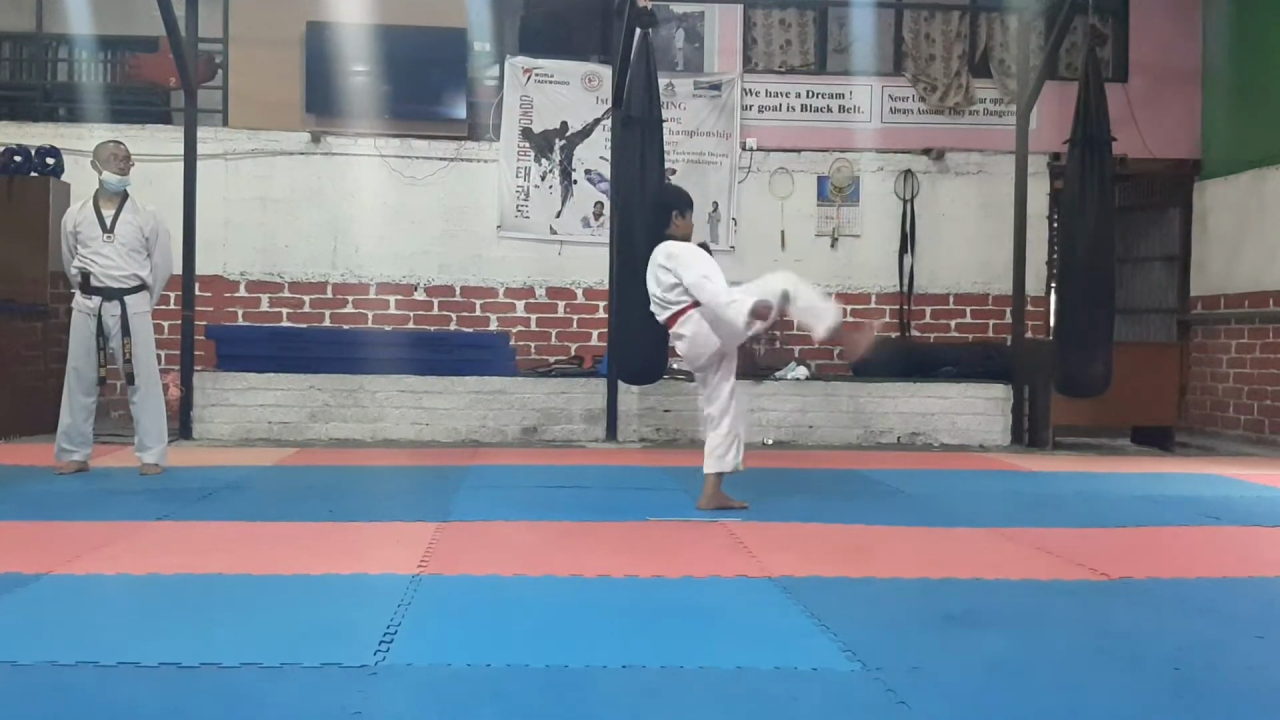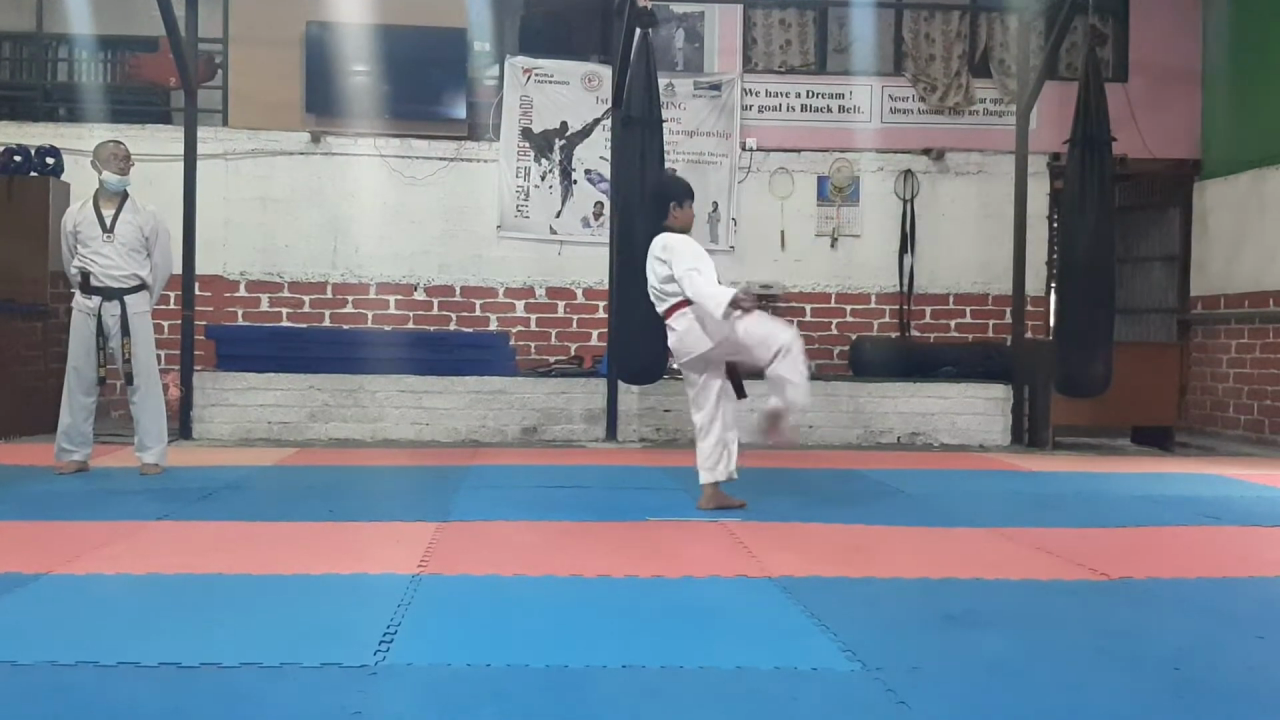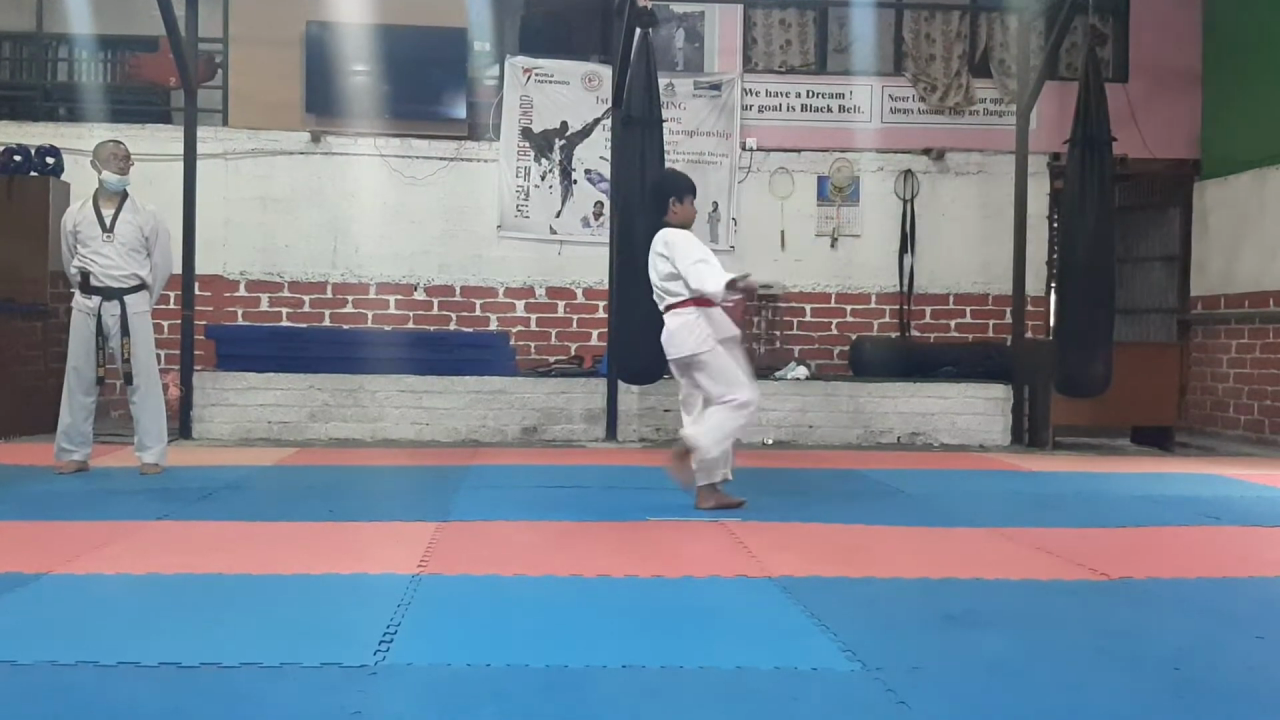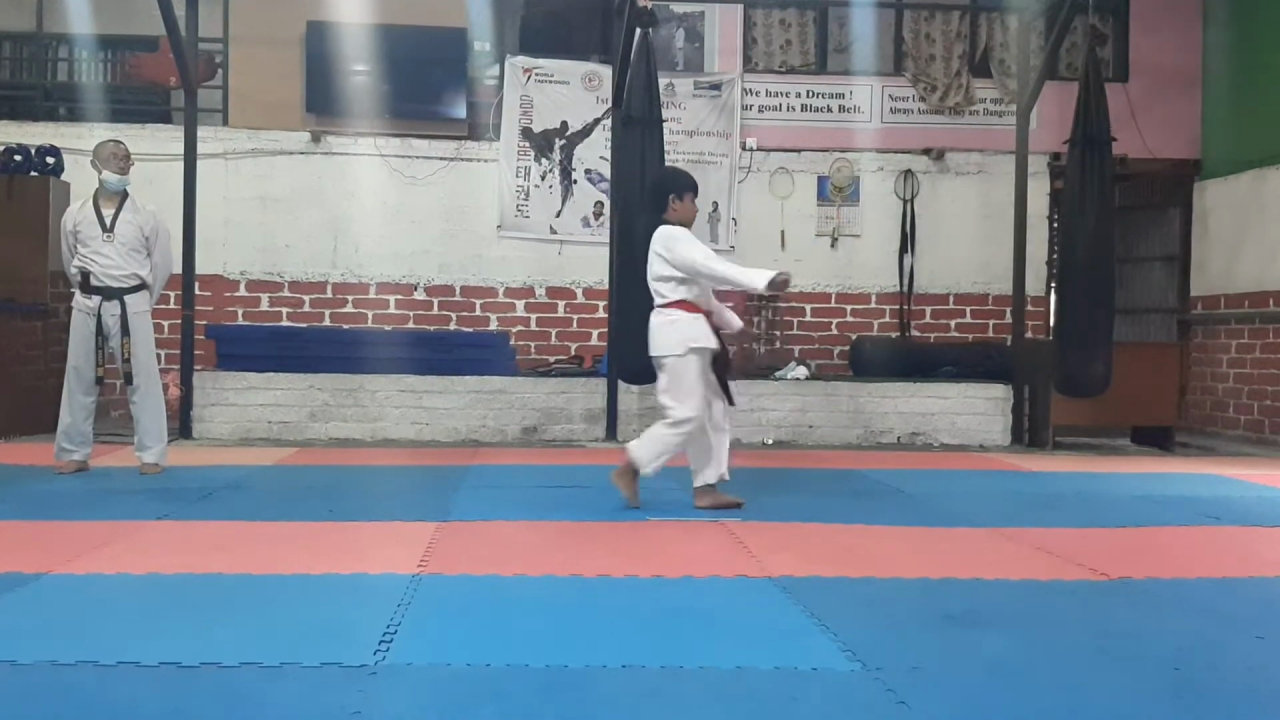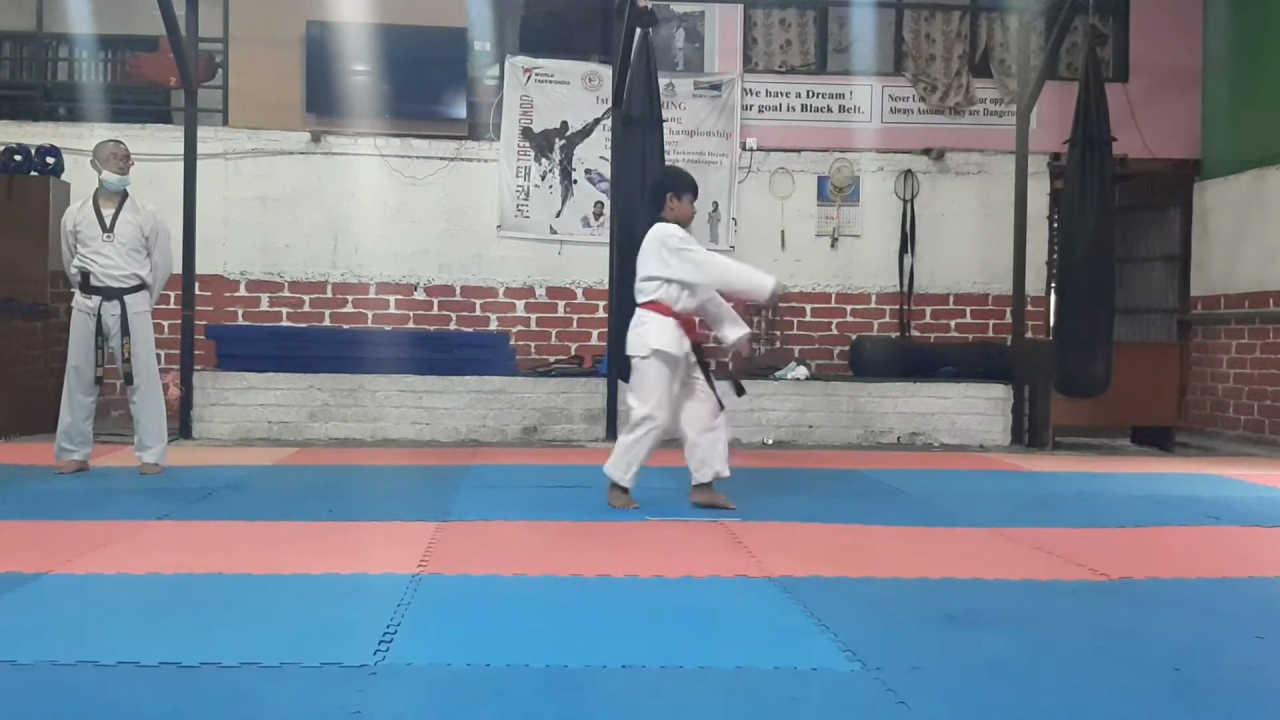
dt=0.1s
person 1, frame 1
left shoulder: (657, 260)
right shoulder: (678, 252)
right elbow: (708, 289)
right wrist: (750, 307)
left hip: (693, 345)
right hip: (714, 327)
left knee: (720, 414)
right knee: (780, 287)
left ankle: (712, 492)
right ankle: (837, 331)
person 1, frame 2
left shoulder: (658, 248)
right shoulder: (675, 243)
right elbow: (698, 284)
right wrist: (729, 301)
left hip: (685, 338)
right hip: (706, 324)
left knee: (711, 414)
right knee: (785, 341)
left ankle: (712, 491)
right ankle: (778, 408)
person 1, frame 3
left shoulder: (666, 241)
right shoulder: (676, 239)
right elbow: (699, 273)
right wrist: (728, 284)
left hip: (680, 333)
right hip: (697, 327)
left knee: (702, 412)
right knee: (740, 399)
left ankle: (708, 488)
right ankle: (687, 450)
person 1, frame 4
left shoulder: (673, 239)
right shoulder: (673, 238)
left elbow: (699, 290)
right elbow: (714, 269)
left wrist: (731, 322)
right wrist: (766, 279)
left hip: (686, 333)
right hip: (679, 333)
left knee: (710, 412)
right knee: (685, 415)
left ankle: (707, 488)
right ankle: (630, 466)
person 1, frame 5
left shoulder: (670, 240)
right shoulder: (667, 236)
left elbow: (702, 293)
right elbow: (714, 269)
left wrist: (735, 331)
right wrist: (765, 286)
left hip: (673, 339)
right hip: (657, 336)
left knee: (705, 408)
right knee: (650, 416)
left ankle: (704, 485)
right ankle: (617, 484)
person 2, frame 1
left shoulder: (146, 216)
right shoulder: (75, 215)
left elbow: (162, 265)
right elbow: (71, 263)
left wrist: (142, 300)
right wrist: (91, 294)
left hip: (131, 307)
right hip: (88, 307)
left knee: (143, 380)
right knee: (80, 380)
left ankle: (151, 455)
right ankle: (74, 453)
person 2, frame 2
left shoulder: (146, 216)
right shoulder: (76, 215)
left elbow: (162, 264)
right elbow: (71, 262)
left wrist: (141, 300)
right wrist: (91, 294)
left hip: (131, 307)
right hip: (88, 306)
left knee: (143, 380)
right knee: (80, 380)
left ankle: (152, 455)
right ankle: (75, 453)
person 2, frame 3
left shoulder: (146, 216)
right shoulder: (75, 215)
left elbow: (162, 264)
right elbow: (71, 262)
left wrist: (141, 300)
right wrist: (91, 294)
left hip: (131, 307)
right hip: (88, 306)
left knee: (143, 380)
right knee: (80, 380)
left ankle: (151, 455)
right ankle: (74, 453)
person 2, frame 4
left shoulder: (146, 215)
right shoulder: (76, 215)
left elbow: (162, 264)
right elbow: (71, 262)
left wrist: (142, 299)
right wrist: (91, 294)
left hip: (131, 306)
right hip: (88, 306)
left knee: (143, 380)
right knee: (80, 380)
left ankle: (151, 454)
right ankle: (75, 452)
person 2, frame 5
left shoulder: (146, 215)
right shoulder: (75, 214)
left elbow: (162, 264)
right elbow: (71, 262)
left wrist: (142, 299)
right wrist: (90, 293)
left hip: (131, 306)
right hip: (88, 306)
left knee: (143, 380)
right knee: (80, 379)
left ankle: (151, 454)
right ankle: (74, 452)
